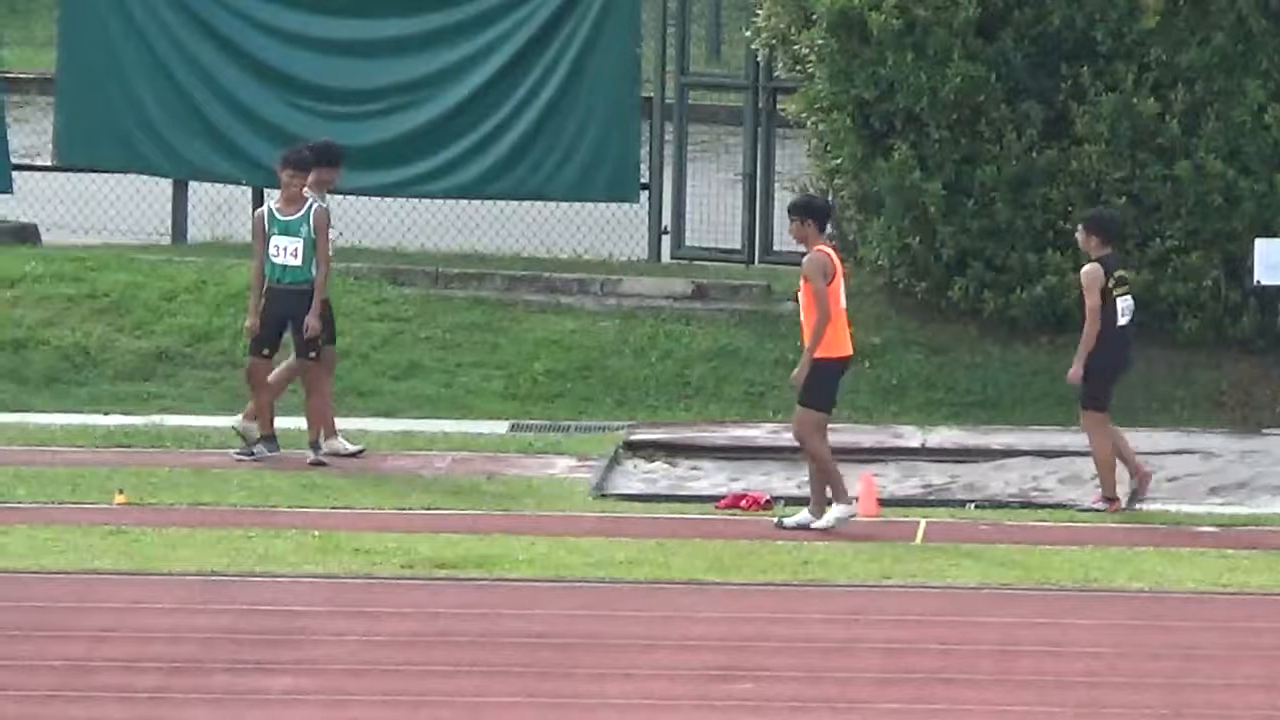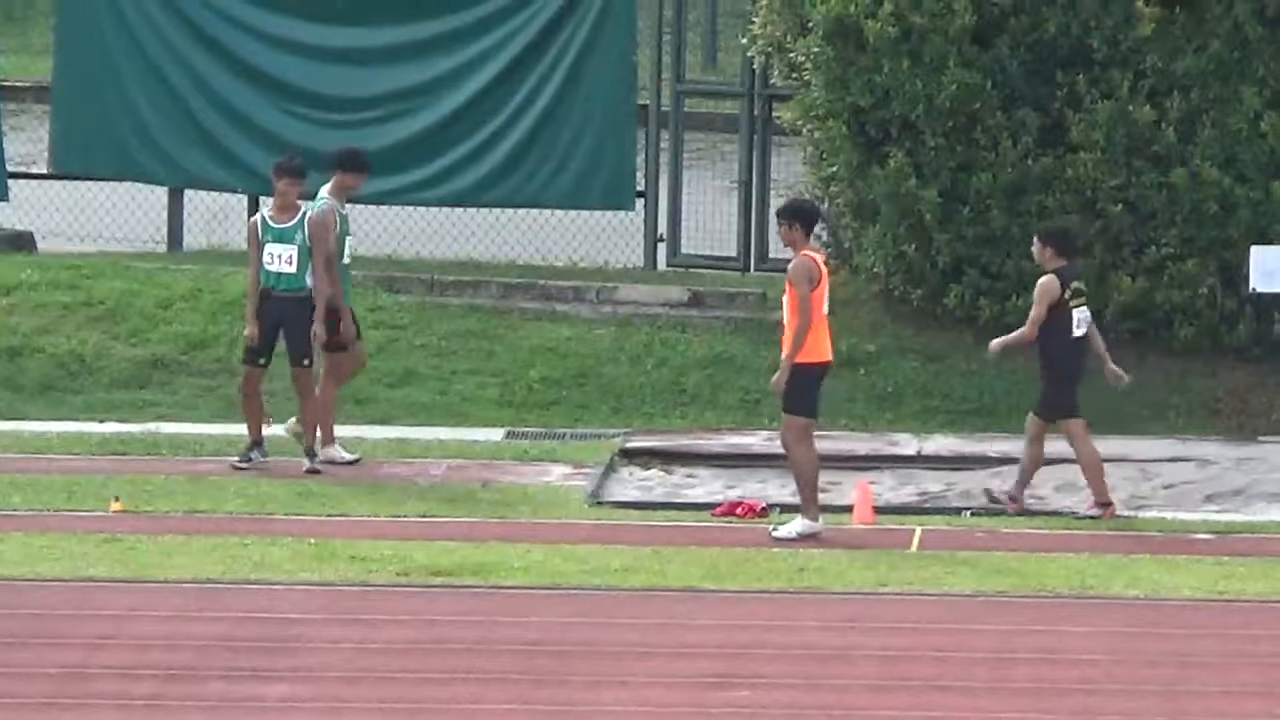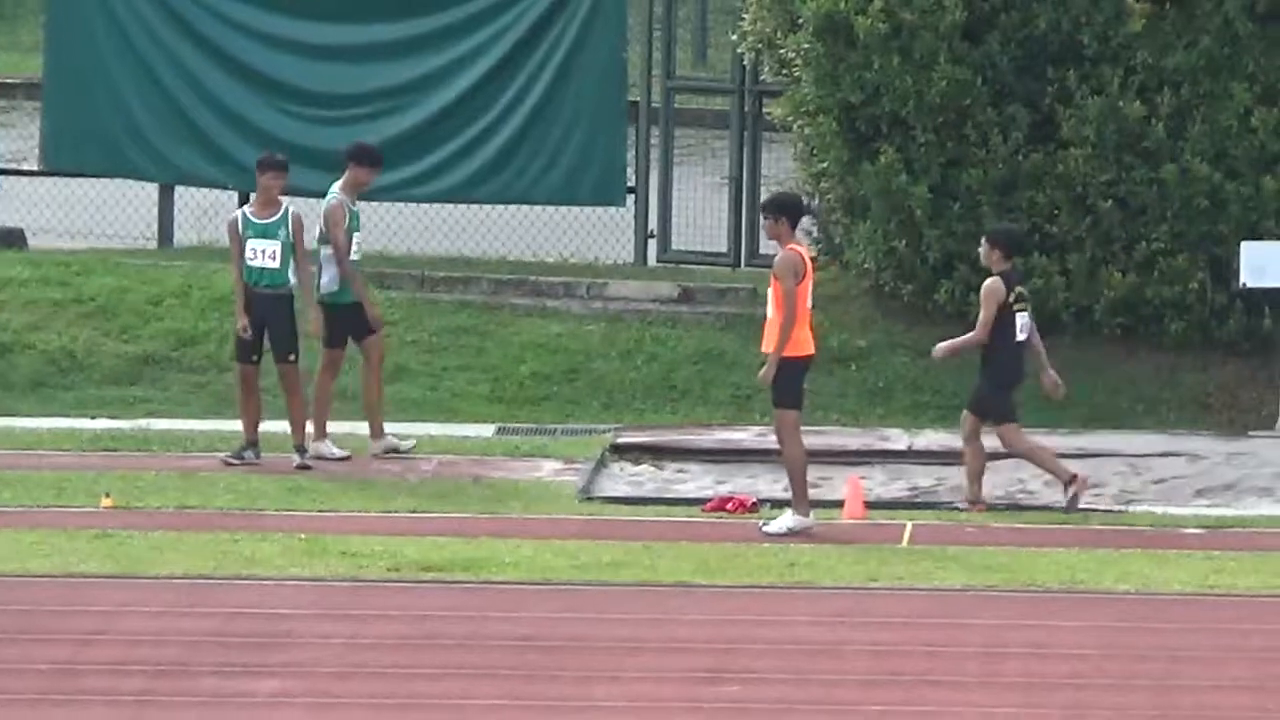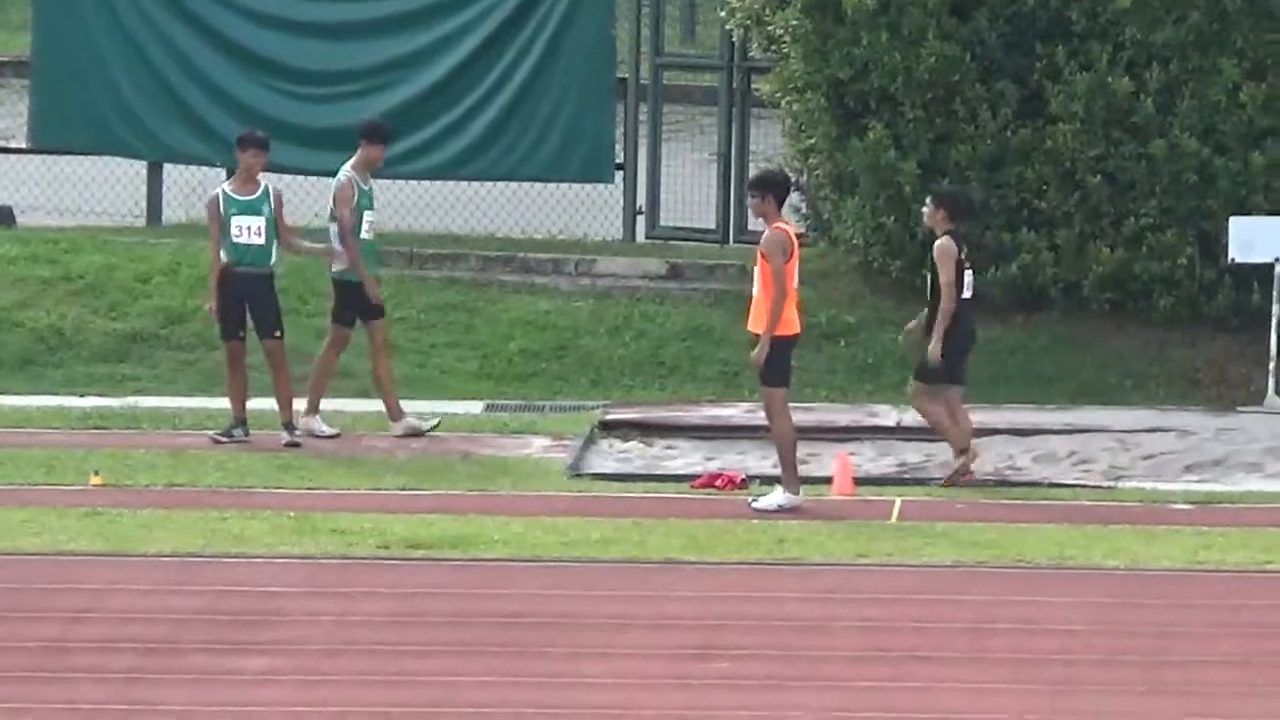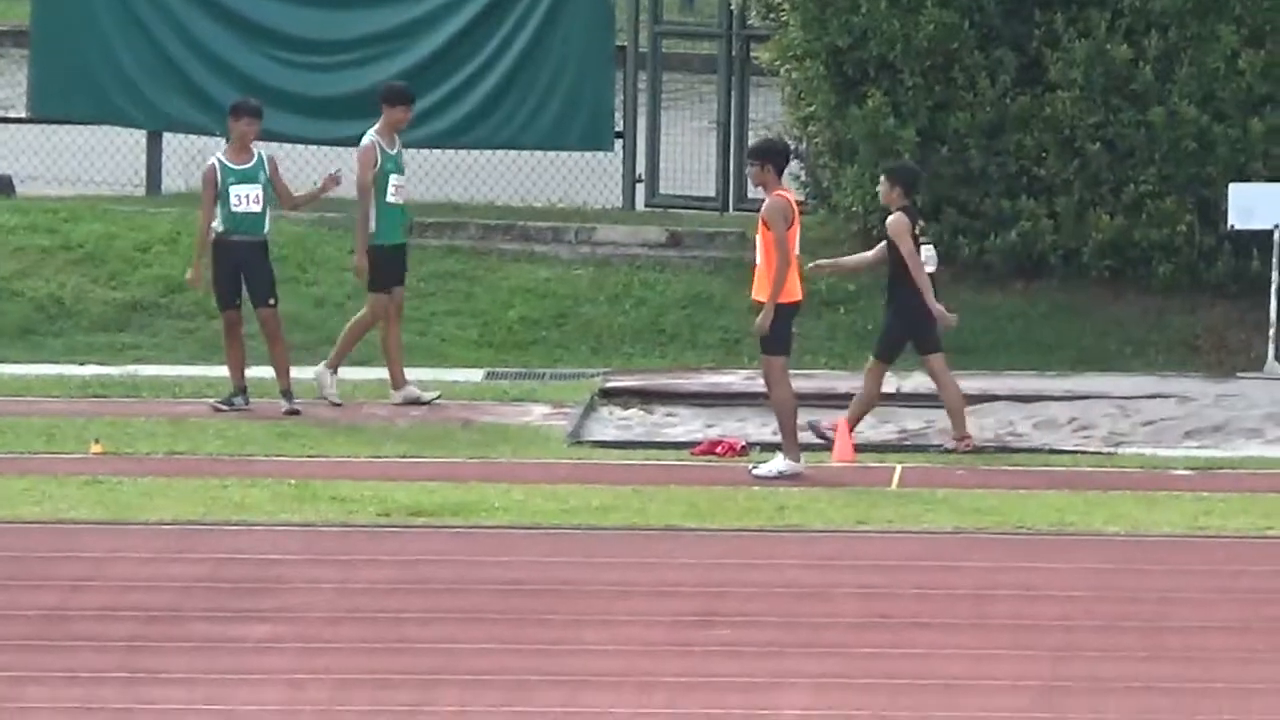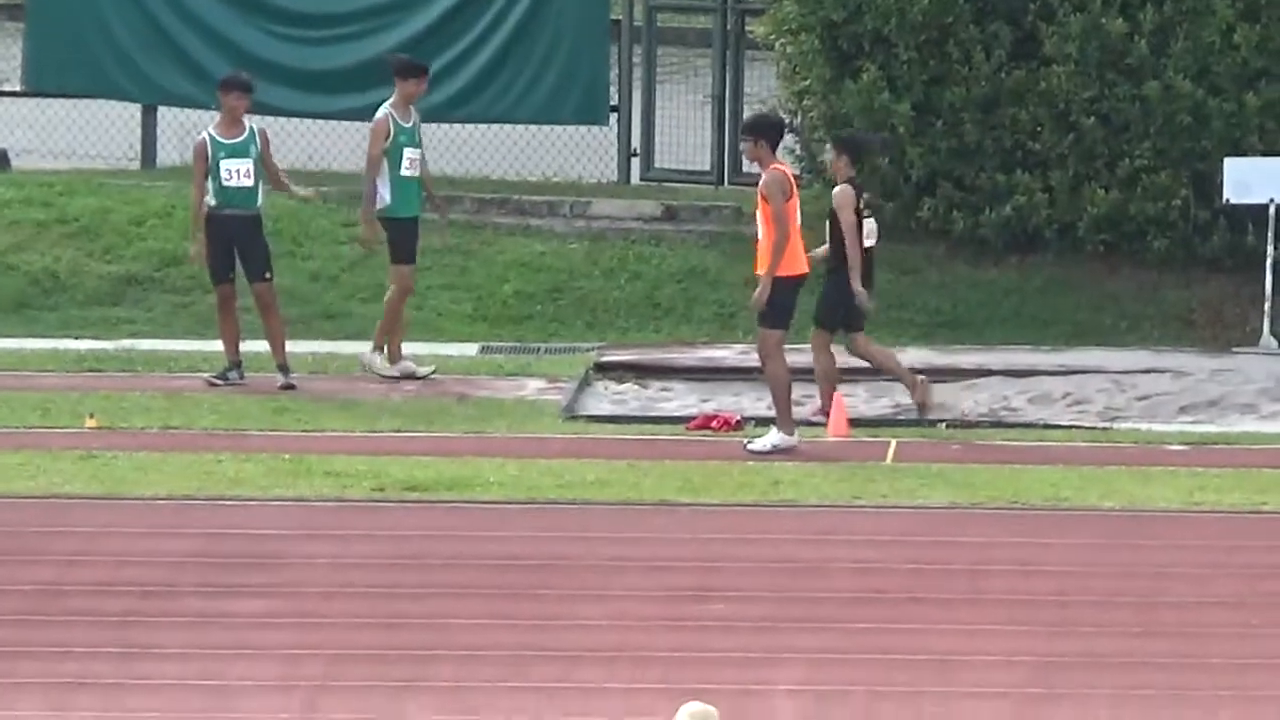
dt=0.2s
person 1, frame 1
left shoulder: (815, 260)
right shoulder: (827, 256)
left elbow: (822, 316)
left wrist: (805, 363)
left hip: (826, 356)
right hip: (832, 353)
left knee: (804, 431)
right knee: (814, 432)
left ankle: (842, 500)
right ankle: (817, 509)
person 1, frame 2
left shoulder: (800, 264)
right shoulder: (814, 261)
left elbow: (804, 321)
left wrist: (784, 367)
left hip: (805, 361)
right hip: (814, 359)
left knee: (792, 439)
right knee: (802, 439)
left ankle: (810, 516)
right ankle: (809, 514)
person 1, frame 3
left shoulder: (786, 258)
right shoulder: (799, 254)
left elbow: (788, 315)
left wrist: (771, 361)
left hip: (789, 355)
right hip: (795, 353)
left knee: (787, 434)
right knee: (787, 433)
left ankle: (801, 512)
right ankle: (798, 508)
person 1, frame 4
left shoulder: (773, 237)
right shoulder: (784, 233)
left elbow: (779, 294)
left wrist: (764, 342)
left hip: (776, 334)
right hip: (779, 332)
left knee: (776, 411)
right knee: (776, 410)
left ankle: (791, 490)
right ankle: (788, 486)
person 1, frame 5
left shoulder: (774, 205)
right shoulder: (783, 201)
left elbow: (783, 261)
left wrist: (768, 309)
left hip: (778, 302)
right hip: (780, 300)
left knee: (776, 378)
right knee: (775, 378)
left ankle: (791, 457)
right ankle: (789, 453)
person 1, frame 6
left shoulder: (771, 178)
right shoulder: (778, 174)
left elbow: (782, 233)
left wrist: (765, 281)
right wrist: (767, 278)
left hip: (781, 275)
right hip: (784, 273)
left knee: (769, 351)
right knee: (770, 351)
left ankle: (785, 431)
right ankle: (783, 427)
person 2, frame 1
left shoulder: (318, 198)
right shoulder: (309, 202)
right wrist: (316, 303)
left knee: (303, 362)
right knee: (325, 363)
left ankle: (249, 416)
right ankle: (330, 437)
person 2, frame 2
left shoulder: (338, 204)
right shoulder: (325, 209)
right elbow: (328, 265)
right wrist: (344, 314)
left hip: (338, 299)
right hip: (329, 302)
left knee: (357, 361)
right knee: (334, 370)
left ankle: (303, 421)
right ankle: (327, 444)
person 2, frame 3
left shoulder: (351, 199)
right shoulder: (335, 204)
right elbow: (343, 258)
right wrist: (368, 302)
left hip: (352, 295)
right hip: (337, 296)
left knee: (375, 357)
right knee: (330, 366)
left ankle: (379, 437)
right ankle: (318, 440)
person 2, frame 4
left shoulder: (366, 179)
right shoulder: (345, 182)
right elbow: (347, 238)
right wrist: (367, 280)
left hip: (365, 274)
right hip: (350, 276)
left knee: (381, 343)
right knee: (336, 343)
left ankle: (398, 419)
right ankle: (309, 415)
person 2, frame 5
left shoulder: (397, 143)
right shoulder: (370, 146)
right elbow: (363, 200)
right wrist: (361, 250)
left hip: (397, 239)
right hip: (377, 240)
left knee: (394, 310)
right knee: (375, 311)
left ankle: (400, 386)
right ankle: (328, 368)
person 2, frame 6
left shoulder: (414, 116)
right shoulder: (383, 120)
right elbow: (371, 172)
left wrist: (438, 204)
right wrist: (367, 219)
left hip: (411, 211)
right hip: (393, 212)
left knee: (402, 284)
right knee: (403, 282)
left ankle: (395, 358)
right ankle: (375, 349)
person 3, frame 1
left shoulder: (317, 214)
right shoulder: (263, 215)
left elbow: (323, 265)
right elbow: (259, 264)
left wrist: (315, 310)
right wrist: (253, 310)
left hip: (305, 297)
right hip: (275, 297)
left knee: (312, 373)
right knee: (255, 369)
left ankle: (314, 445)
right ankle: (267, 439)
person 3, frame 2
left shoulder: (310, 222)
right shoulder: (257, 223)
right elbow: (254, 272)
right wrist: (250, 319)
left hip: (299, 305)
right hip: (268, 303)
left knee: (303, 380)
right knee: (250, 378)
left ankle: (309, 452)
right ankle: (256, 445)
person 3, frame 3
left shoulder: (292, 218)
right shoulder: (238, 220)
left elbow: (301, 266)
right elbow: (237, 269)
left wrist: (311, 309)
right wrist: (240, 312)
left hip: (280, 301)
right hip: (251, 300)
left knee: (290, 376)
right knee: (247, 376)
left ankle: (299, 448)
right ankle: (251, 445)
person 3, frame 4
left shoulder: (272, 195)
right shoulder: (219, 198)
left elbow: (285, 239)
right elbow: (215, 248)
left wrist: (318, 250)
right wrist: (212, 293)
left hip: (262, 279)
right hip: (231, 280)
left knee: (275, 352)
right knee: (234, 353)
left ankle: (288, 425)
right ankle: (239, 423)
person 3, frame 5
left shoulder: (266, 162)
right shoulder: (214, 168)
left elbow: (288, 201)
right elbow: (206, 217)
left wrist: (321, 190)
right wrist: (197, 262)
left hip: (256, 247)
right hip: (225, 248)
left knee: (270, 320)
right knee: (231, 322)
left ankle: (287, 393)
right ankle: (239, 392)
person 3, frame 6
left shoulder: (259, 135)
right shoulder: (205, 142)
left elbow: (274, 177)
right elbow: (199, 192)
left wrist: (295, 190)
right wrist: (196, 238)
left hip: (250, 222)
right hip: (218, 222)
left knee: (265, 294)
right knee: (225, 296)
left ankle: (283, 367)
right ankle: (234, 366)
person 4, frame 1
left shoulder: (1092, 270)
right shoulder: (1119, 267)
left elbow: (1092, 321)
left wrist: (1077, 363)
left hip: (1102, 357)
right hip: (1118, 354)
left knee: (1095, 427)
right knee: (1097, 423)
left ankle: (1109, 497)
right ankle: (1137, 472)
person 4, frame 2
left shoulder: (1047, 283)
right shoulder: (1075, 278)
left elbow: (1031, 331)
right elbow: (1090, 327)
left wrist: (1000, 343)
right wrist: (1108, 364)
left hip: (1058, 370)
right hip: (1071, 365)
left knee: (1078, 436)
right knee: (1033, 429)
left ankle: (1103, 502)
right ankle: (1015, 496)
person 4, frame 3
left shoulder: (993, 285)
right shoulder: (1017, 283)
left elbow: (981, 335)
right elbow: (1031, 332)
left wrist: (948, 347)
right wrist: (1046, 370)
left hip: (997, 373)
right hip: (1006, 369)
left knee: (1013, 440)
right knee: (969, 427)
left ankle: (1070, 479)
right ankle: (974, 498)
person 4, frame 4
left shoulder: (943, 245)
right shoulder: (958, 243)
left elbow: (949, 295)
left wrist: (937, 338)
right wrist: (921, 320)
left hip: (949, 335)
right hip: (961, 332)
left knee: (919, 395)
right knee: (952, 400)
left ankle: (963, 450)
right ankle: (963, 465)
person 4, frame 5
left shoulder: (896, 220)
right shoulder: (912, 219)
left elbow: (915, 264)
right elbow: (874, 256)
left wrist: (932, 303)
right wrist: (832, 264)
left hip: (906, 309)
right hip: (921, 309)
left knee: (874, 371)
right knee: (939, 371)
right ankle: (961, 436)
person 4, frame 6
left shoulder: (842, 192)
right shoulder: (858, 190)
left elbow: (849, 240)
left wrist: (855, 283)
right wrist: (810, 257)
left hip: (843, 279)
right hip: (854, 278)
left knee: (819, 341)
right knee: (858, 344)
left ankle: (826, 409)
right ankle: (914, 384)
